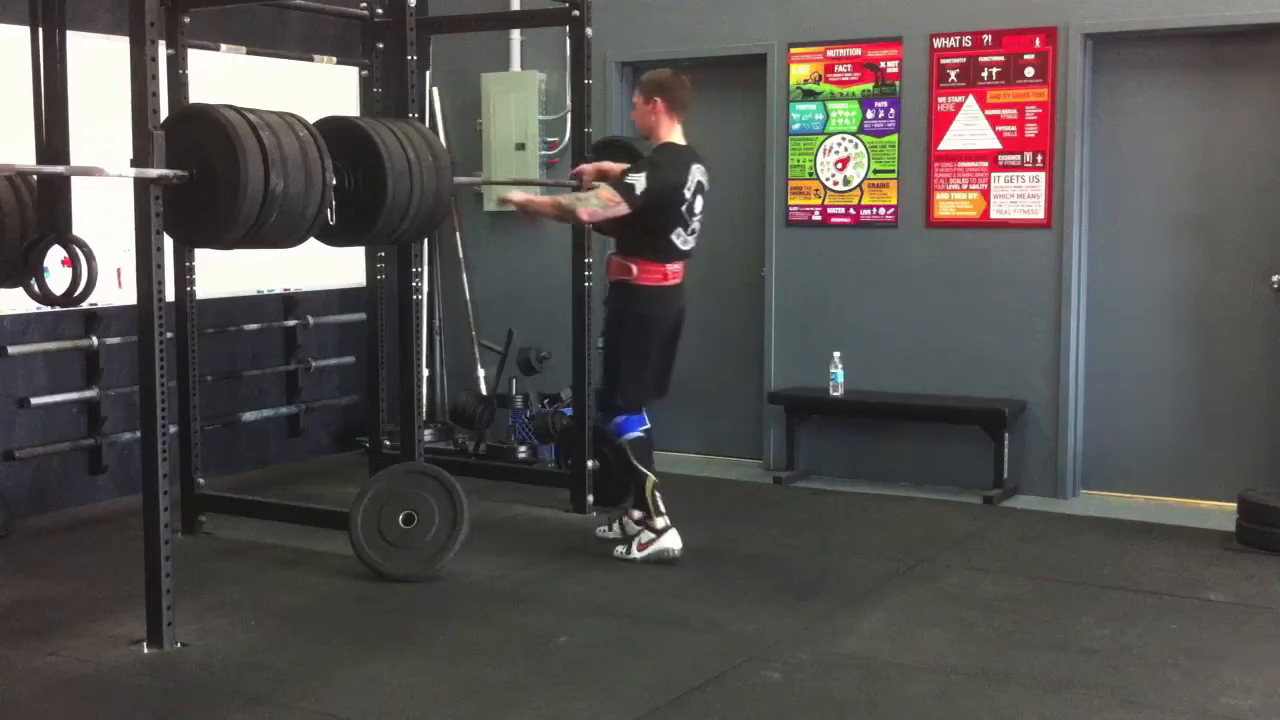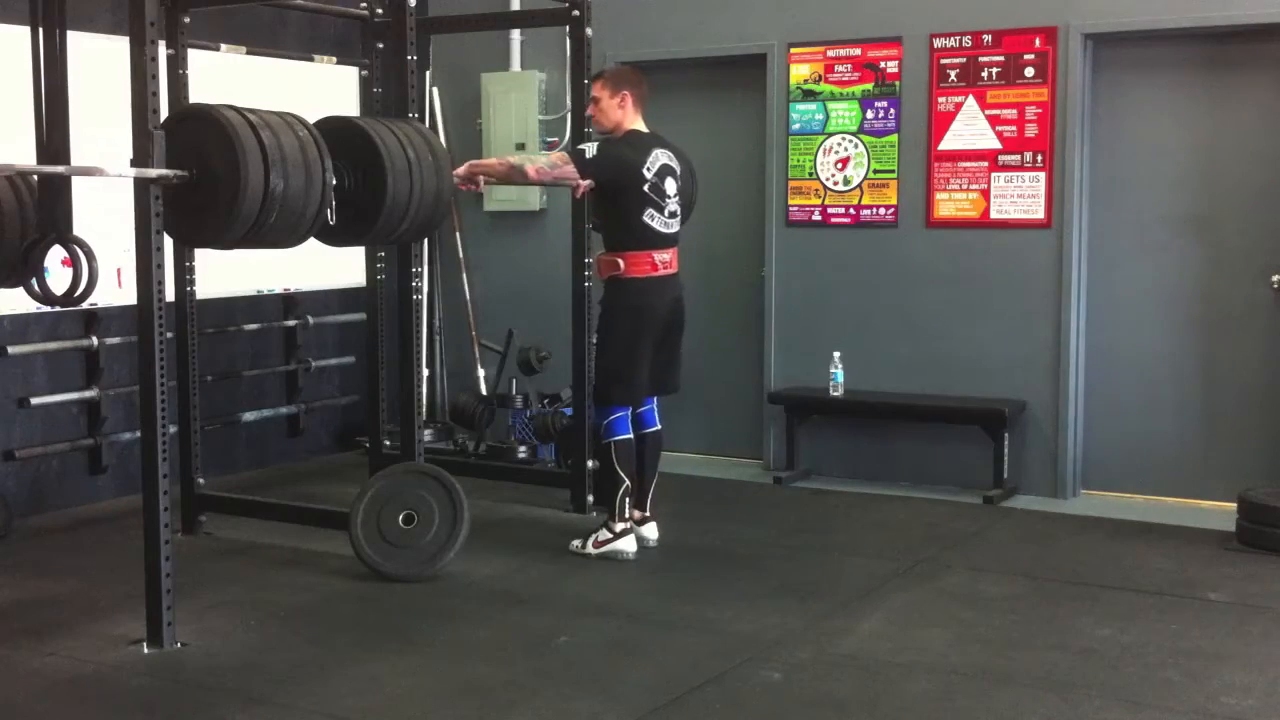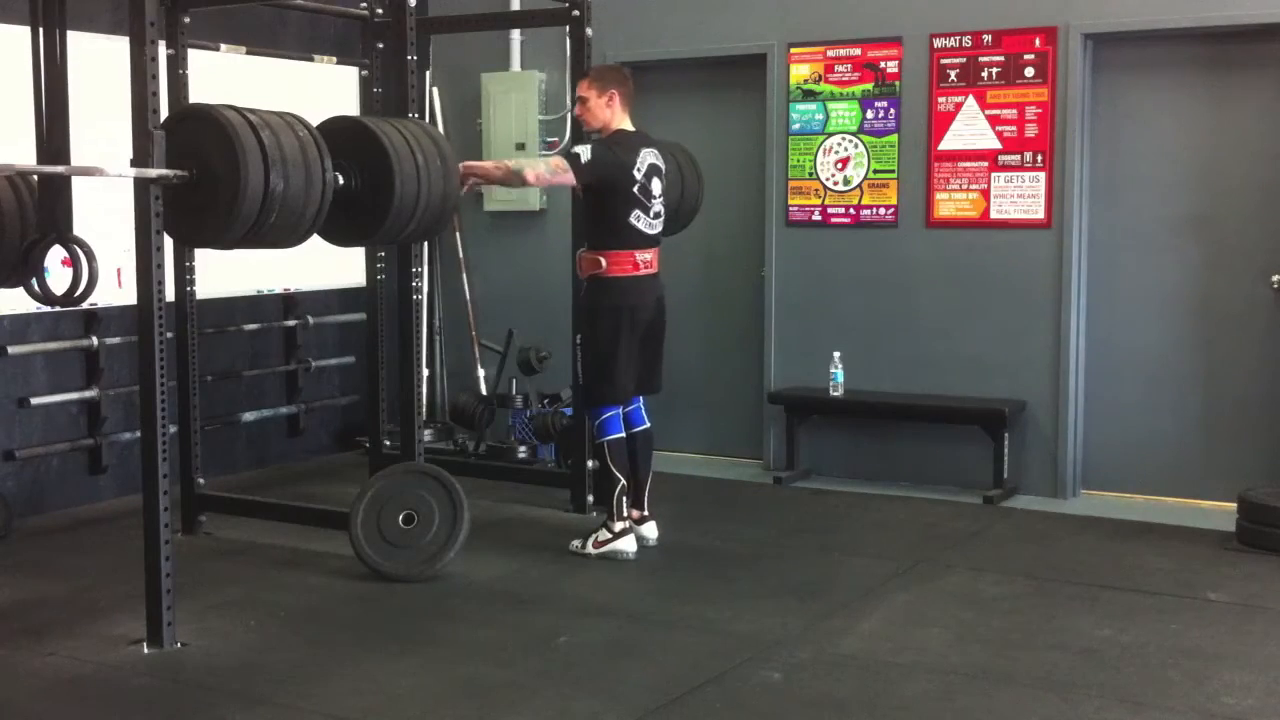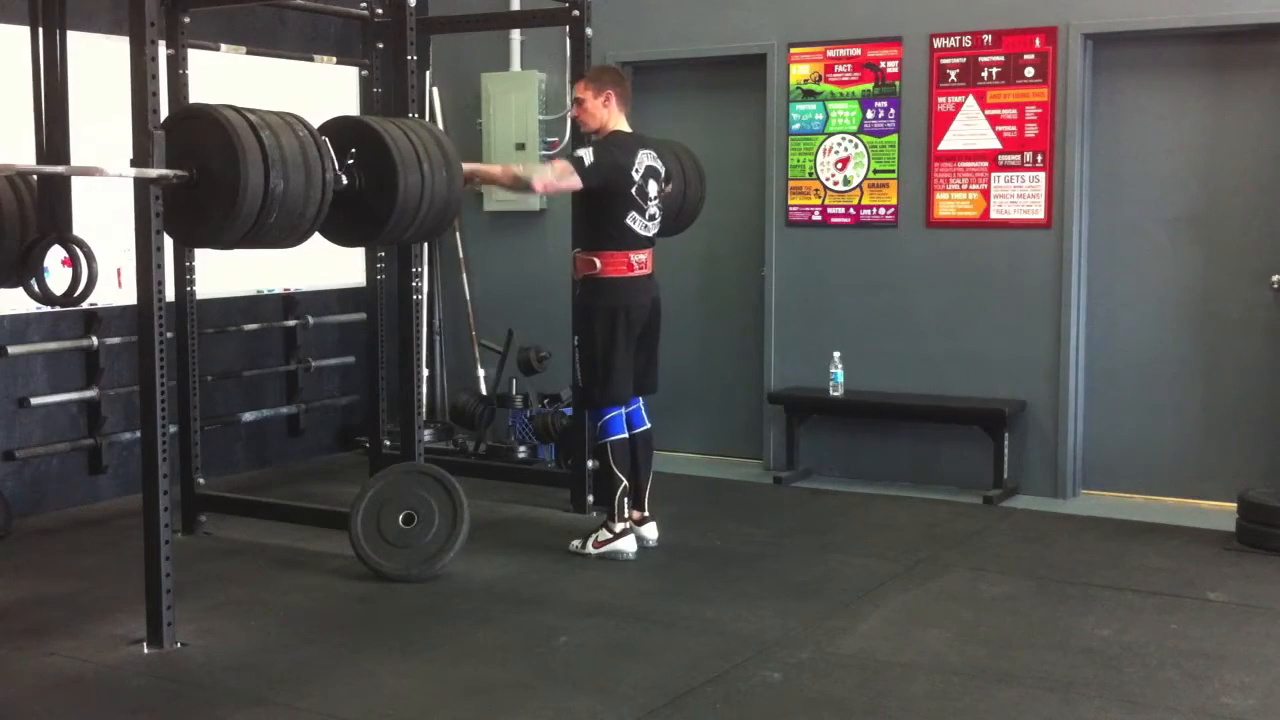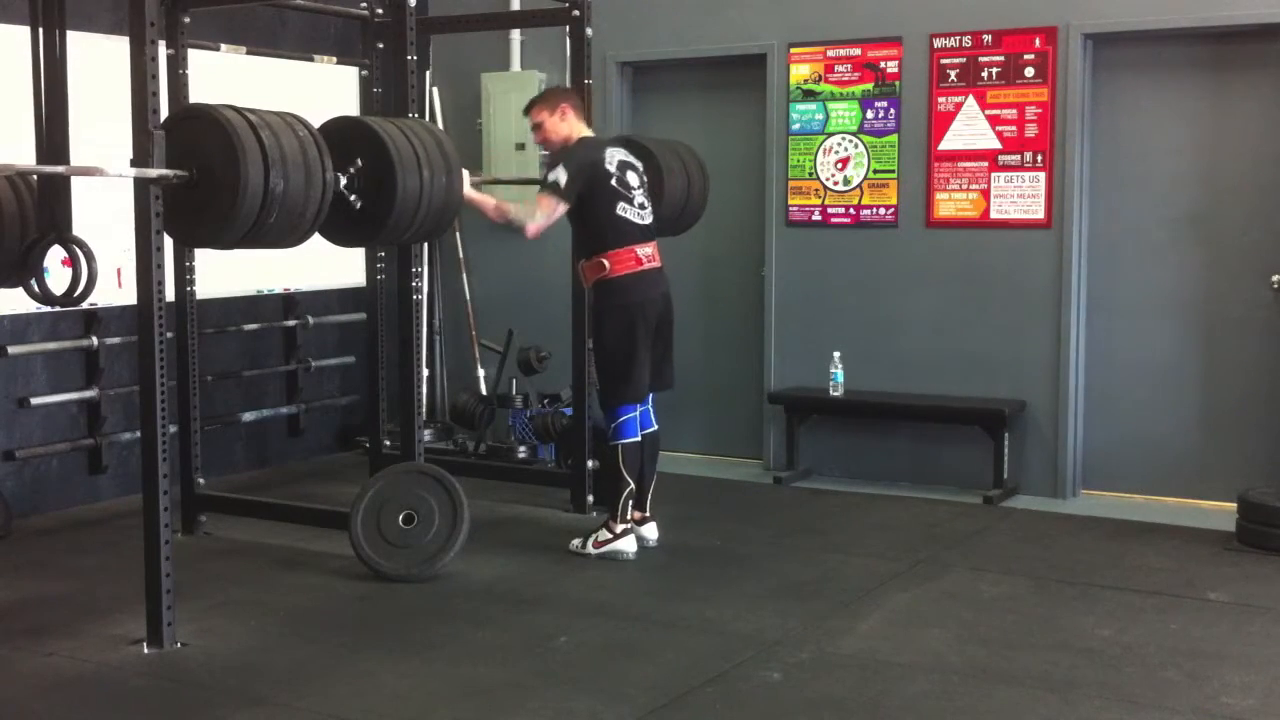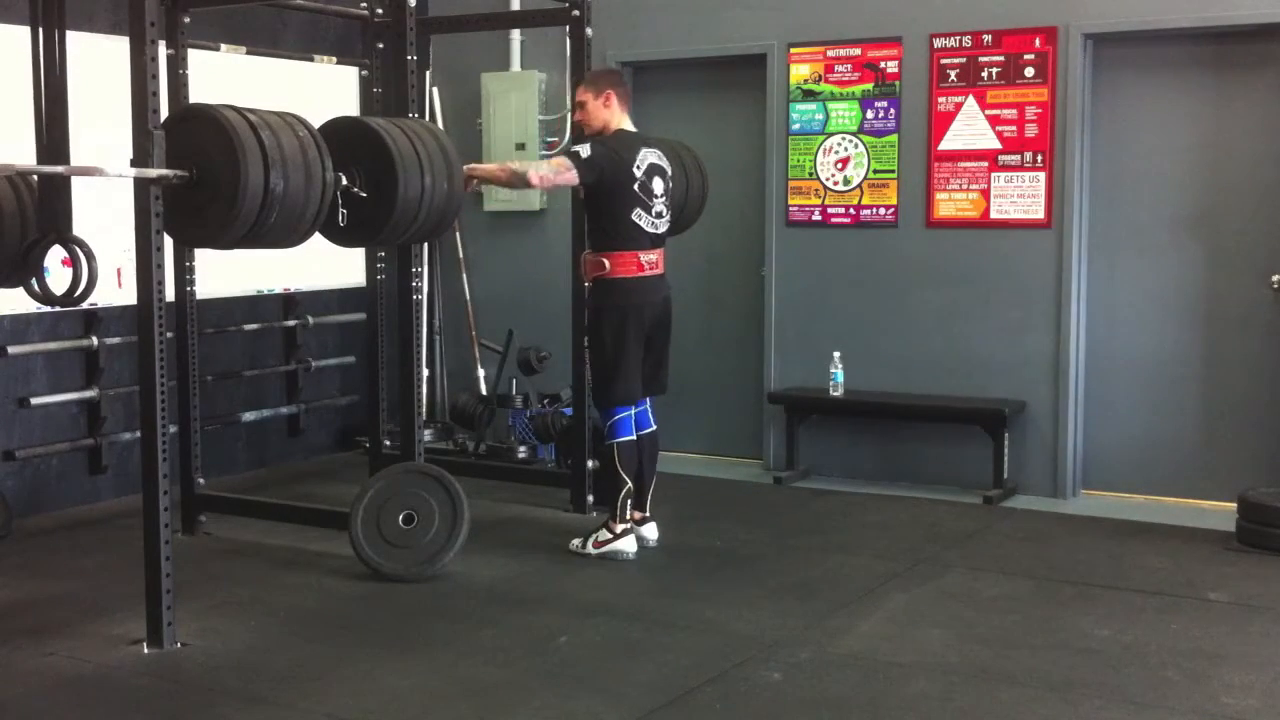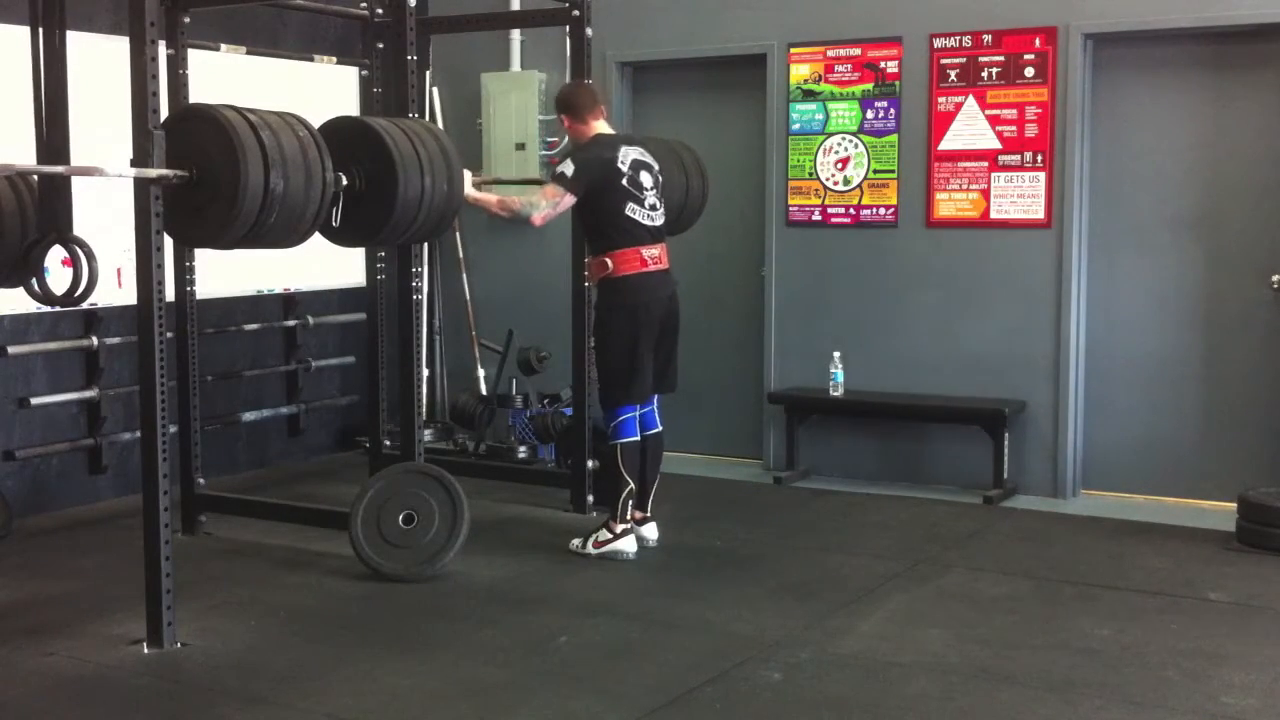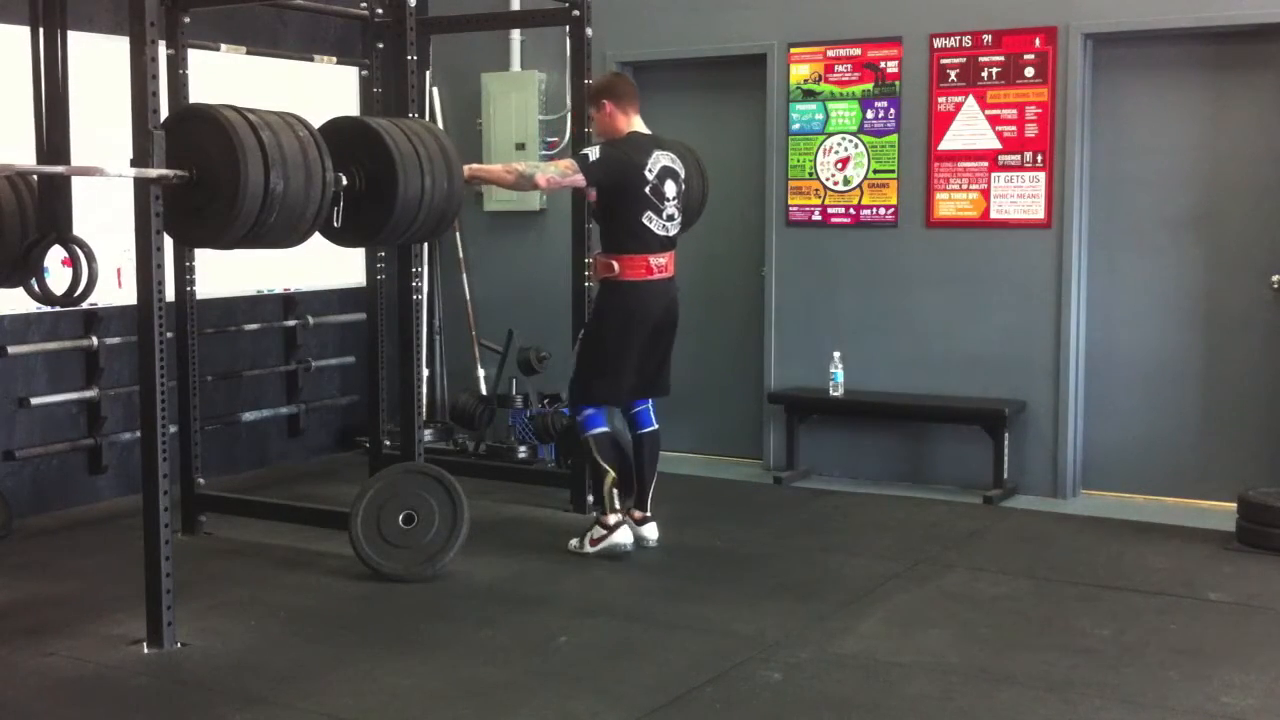
dt=0.5s
person 1, frame 1
left shoulder: (659, 169)
right shoulder: (690, 163)
left elbow: (587, 210)
left wrist: (524, 201)
right wrist: (607, 169)
left hip: (639, 299)
right hip: (667, 297)
left knee: (619, 410)
right knee: (633, 403)
left ankle: (657, 527)
right ankle: (640, 514)
person 1, frame 2
left shoulder: (616, 153)
right shoulder: (664, 151)
left elbow: (534, 167)
left wrist: (473, 168)
right wrist: (595, 186)
left hip: (633, 292)
right hip: (666, 288)
left knee: (615, 406)
right knee: (644, 403)
left ankle: (619, 528)
right ankle: (642, 516)
person 1, frame 3
left shoulder: (607, 152)
right shoulder: (648, 149)
left elbow: (532, 173)
left wrist: (468, 169)
left hip: (615, 291)
right hip: (646, 287)
left knee: (605, 405)
right knee: (631, 401)
left ankle: (618, 527)
right ankle: (640, 516)
person 1, frame 4
left shoulder: (607, 153)
right shoulder: (646, 151)
left elbow: (538, 180)
left wrist: (469, 170)
left hip: (609, 292)
right hip: (641, 288)
left knee: (606, 407)
right knee: (631, 403)
left ankle: (619, 527)
right ankle: (640, 516)
person 1, frame 5
left shoulder: (574, 161)
right shoulder: (617, 154)
left elbow: (530, 224)
left wrist: (468, 194)
left hip: (622, 293)
right hip: (652, 286)
left knee: (622, 406)
right knee: (640, 403)
left ankle: (619, 529)
right ankle: (641, 516)
person 1, frame 6
left shoulder: (605, 151)
right shoulder: (653, 154)
left elbow: (535, 175)
left wrist: (470, 171)
left hip: (620, 293)
right hip: (653, 289)
left knee: (617, 408)
right knee: (639, 405)
left ankle: (619, 529)
right ankle: (641, 517)
person 1, frame 7
left shoulder: (588, 159)
right shoulder: (638, 151)
left elbow: (535, 212)
left wrist: (471, 192)
left hip: (626, 291)
right hip: (661, 285)
left knee: (622, 407)
right knee: (646, 403)
left ankle: (619, 529)
right ankle: (642, 516)
person 1, frame 8
left shoulder: (615, 156)
right shoulder: (668, 155)
left elbow: (541, 176)
left wrist: (470, 171)
left hip: (627, 294)
right hip: (662, 291)
left knee: (587, 404)
right knee: (639, 402)
left ankle: (612, 521)
right ankle: (641, 516)
